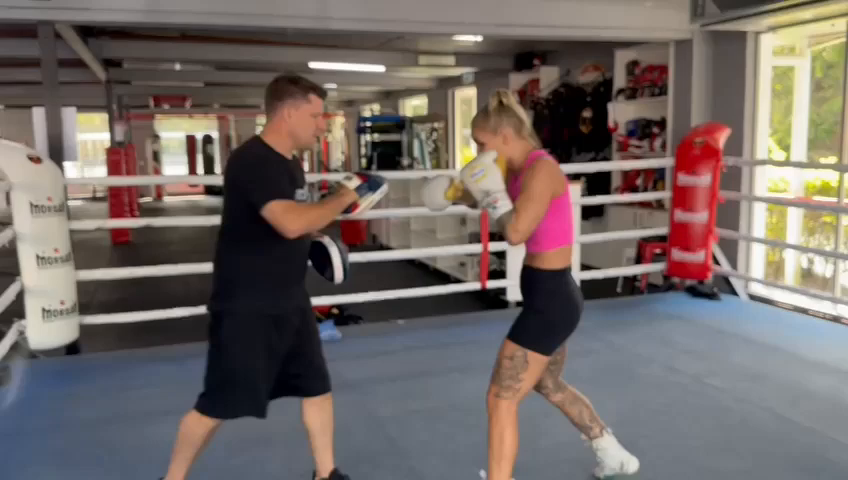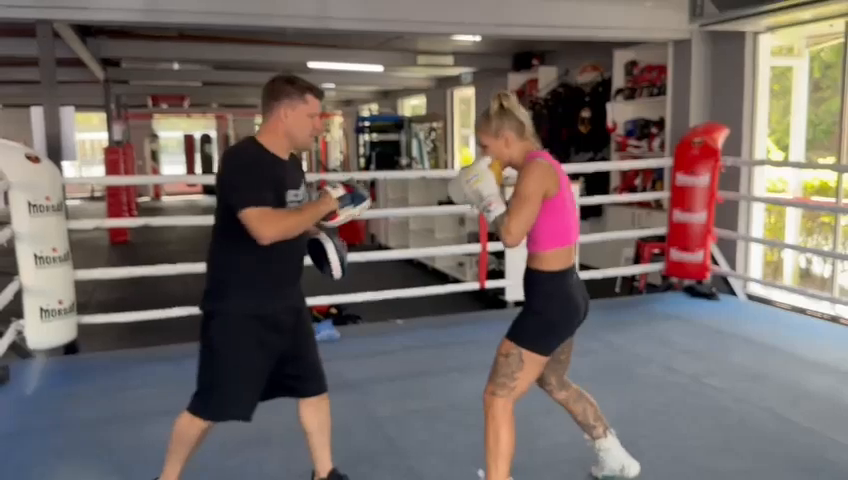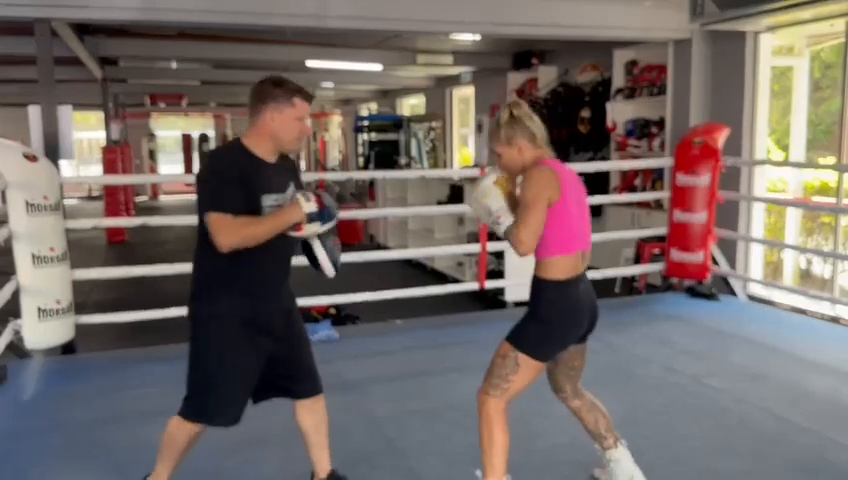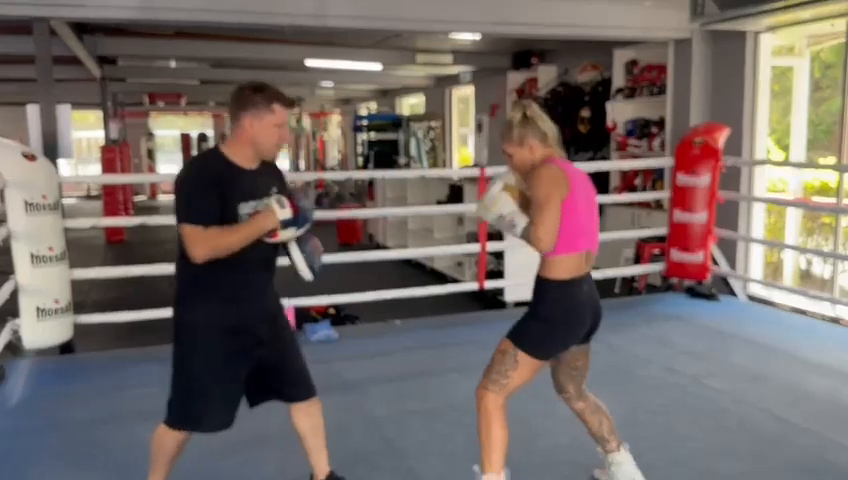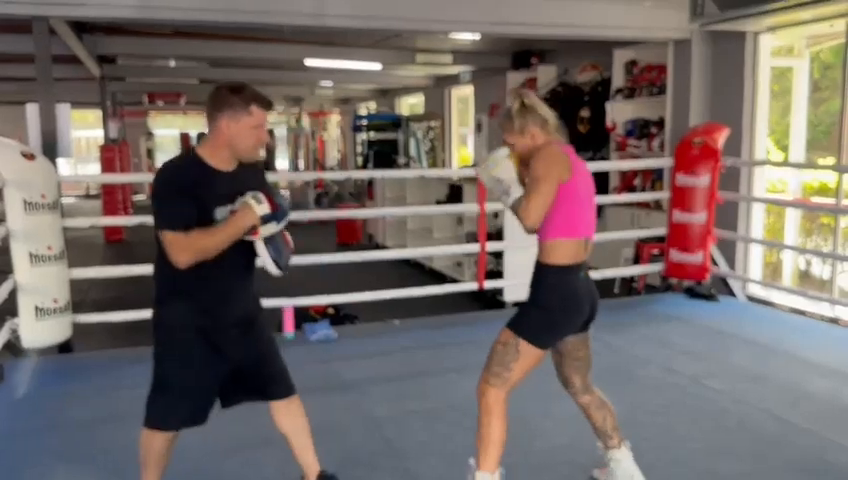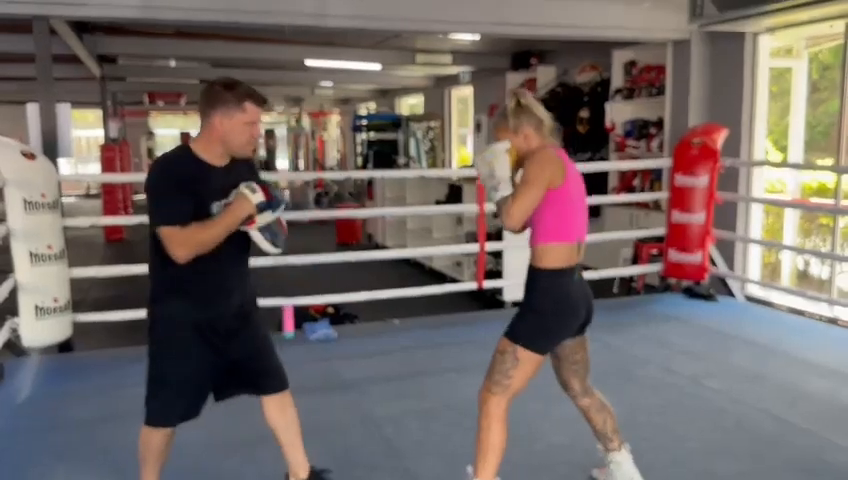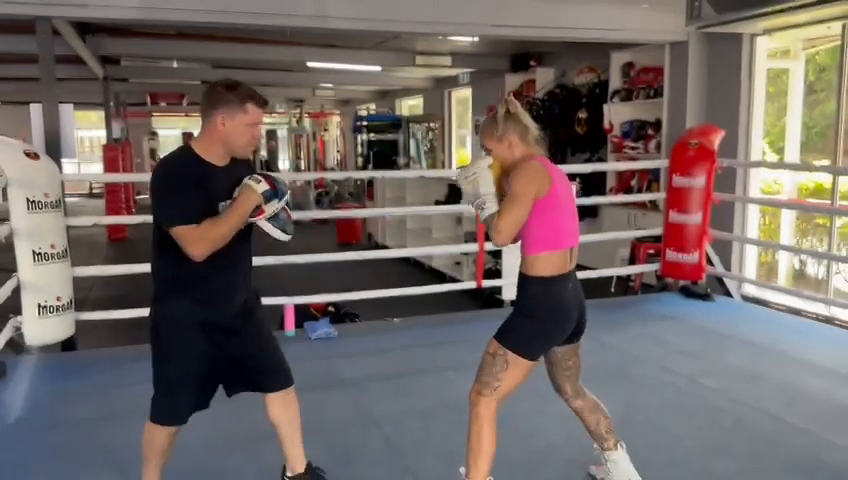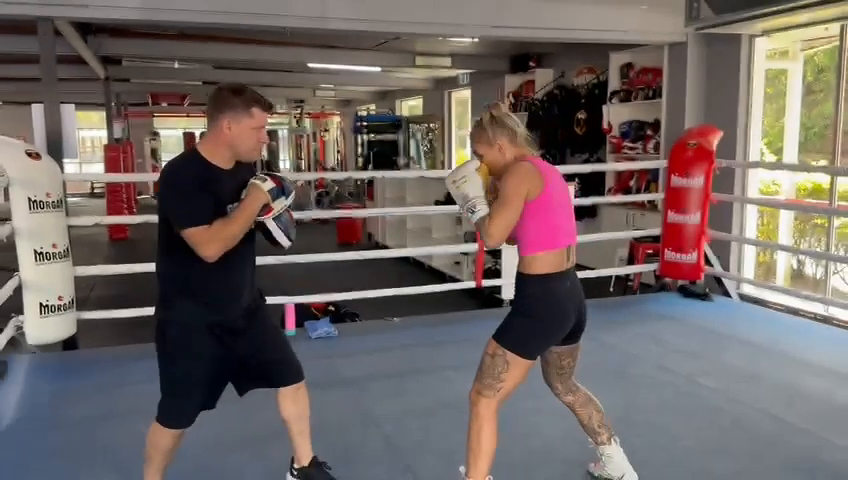
dt=0.1s
person 1, frame 1
left shoulder: (290, 162)
right shoulder: (251, 161)
right elbow: (292, 223)
right wrist: (346, 195)
left hip: (290, 304)
right hip: (246, 308)
left knee: (318, 388)
right knee: (218, 404)
person 1, frame 2
left shoulder: (290, 163)
right shoulder: (243, 161)
right elbow: (267, 230)
left wrist: (317, 234)
right wrist: (326, 204)
left hip: (285, 304)
right hip: (238, 309)
left knee: (314, 388)
right knee: (209, 405)
person 1, frame 3
left shoulder: (286, 166)
right shoulder: (223, 165)
right elbow: (227, 237)
left wrist: (310, 228)
right wrist: (292, 214)
left hip: (276, 305)
right hip: (224, 311)
left knee: (309, 389)
right knee: (201, 410)
person 1, frame 4
left shoulder: (270, 173)
right shoulder: (201, 173)
left elbow: (279, 228)
right elbow: (200, 248)
left wrist: (293, 233)
right wrist: (265, 221)
left hip: (261, 312)
right hip: (209, 319)
left knee: (303, 392)
right knee: (186, 416)
person 1, frame 5
left shoulder: (252, 173)
right shoulder: (176, 177)
right elbow: (181, 253)
right wrist: (243, 220)
left hip: (241, 313)
right hip: (186, 320)
left knee: (282, 391)
right knee: (166, 418)
person 1, frame 6
left shoulder: (243, 167)
right shoulder: (170, 172)
left elbow: (259, 219)
right elbow: (181, 248)
right wrist: (238, 210)
left hip: (235, 307)
right hip: (182, 316)
left knee: (275, 387)
right knee: (164, 415)
person 1, frame 7
left shoulder: (241, 165)
right shoulder: (175, 172)
right elbow: (198, 245)
right wrist: (248, 200)
left hip: (239, 305)
right hip: (185, 315)
left knee: (280, 383)
right knee: (170, 411)
person 1, frame 8
left shoulder: (243, 168)
right shoulder: (182, 175)
right elbow: (210, 245)
right wrist: (256, 199)
left hip: (244, 306)
right hip: (191, 317)
left knee: (291, 378)
right knee: (176, 413)
person 2, frame 1
left shoulder: (540, 169)
right shoulder: (530, 167)
left elbow: (515, 233)
left wrist: (491, 190)
right wrist: (468, 190)
left hip: (549, 298)
right hip: (558, 293)
left knee: (501, 400)
right knee: (549, 385)
person 2, frame 2
left shoulder: (536, 169)
right shoulder: (541, 165)
left elbow: (511, 235)
right elbow: (519, 217)
left wrist: (487, 194)
right wrist: (478, 192)
left hip: (550, 298)
right hip: (565, 292)
left knee: (498, 399)
right knee: (554, 381)
person 2, frame 3
left shoulder: (538, 175)
right shoulder: (566, 175)
left elbow: (524, 245)
left wrist: (497, 212)
right wrist: (507, 197)
left hip: (553, 305)
right hip: (580, 300)
left knee: (491, 399)
right knee: (569, 391)
person 2, frame 4
left shoulder: (546, 173)
right shoulder: (578, 175)
left elbow: (544, 242)
left wrist: (509, 220)
right wrist: (521, 201)
left hip: (556, 304)
right hip: (584, 300)
left knee: (490, 395)
right knee: (573, 392)
person 2, frame 5
left shoulder: (550, 156)
right shoulder: (573, 162)
left elbow: (530, 218)
left wrist: (507, 185)
right wrist: (512, 183)
left hip: (554, 292)
right hip: (579, 289)
left knee: (492, 388)
right knee: (578, 385)
person 2, frame 6
left shoulder: (542, 159)
right shoulder: (563, 166)
left elbow: (512, 220)
right elbow: (526, 222)
left wrist: (500, 181)
right wrist: (504, 180)
left hip: (548, 296)
right hip: (574, 292)
left knee: (493, 397)
right knee: (578, 388)
person 2, frame 7
left shoulder: (528, 171)
right shoulder: (552, 174)
left elbow: (501, 234)
left wrist: (482, 195)
right wrist: (494, 191)
left hip: (541, 303)
right hip: (569, 298)
left knee: (483, 399)
right knee: (571, 390)
person 2, frame 8
left shoulder: (520, 172)
right shoulder: (549, 172)
left elbow: (492, 236)
left wrist: (471, 198)
right wrist: (485, 195)
left hip: (539, 301)
right hip: (569, 296)
left knee: (483, 400)
right knee: (564, 386)
